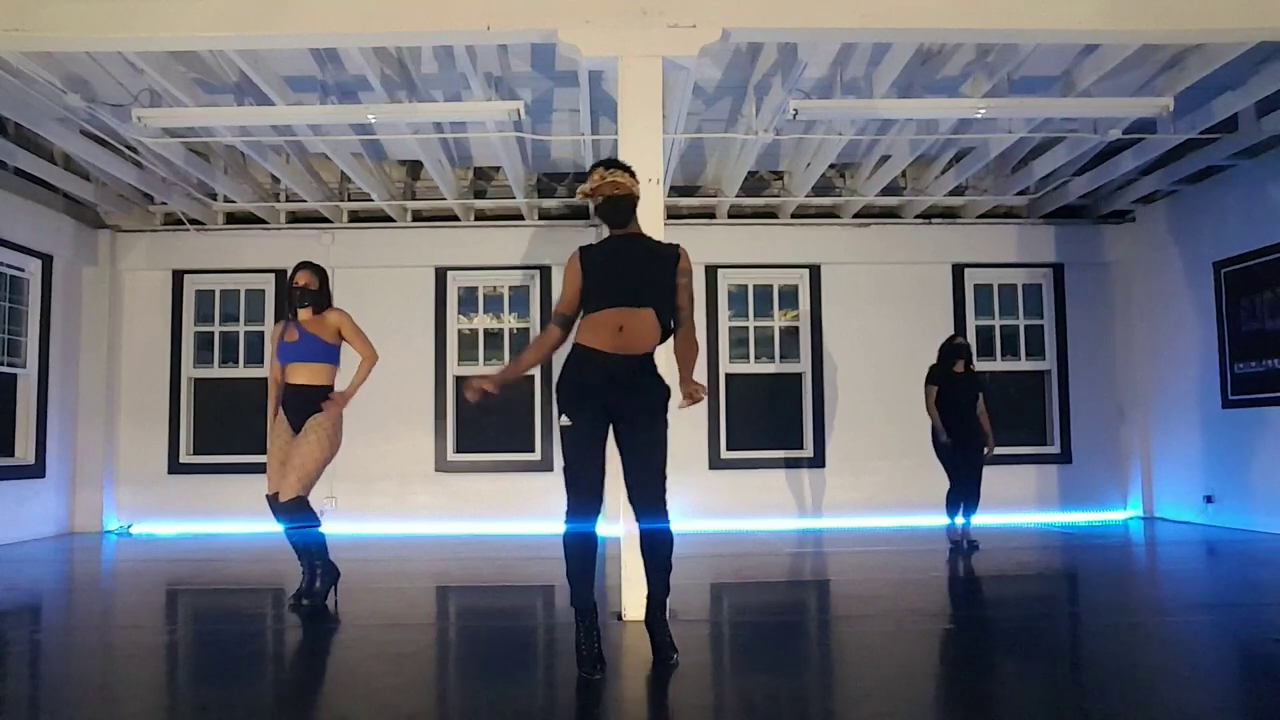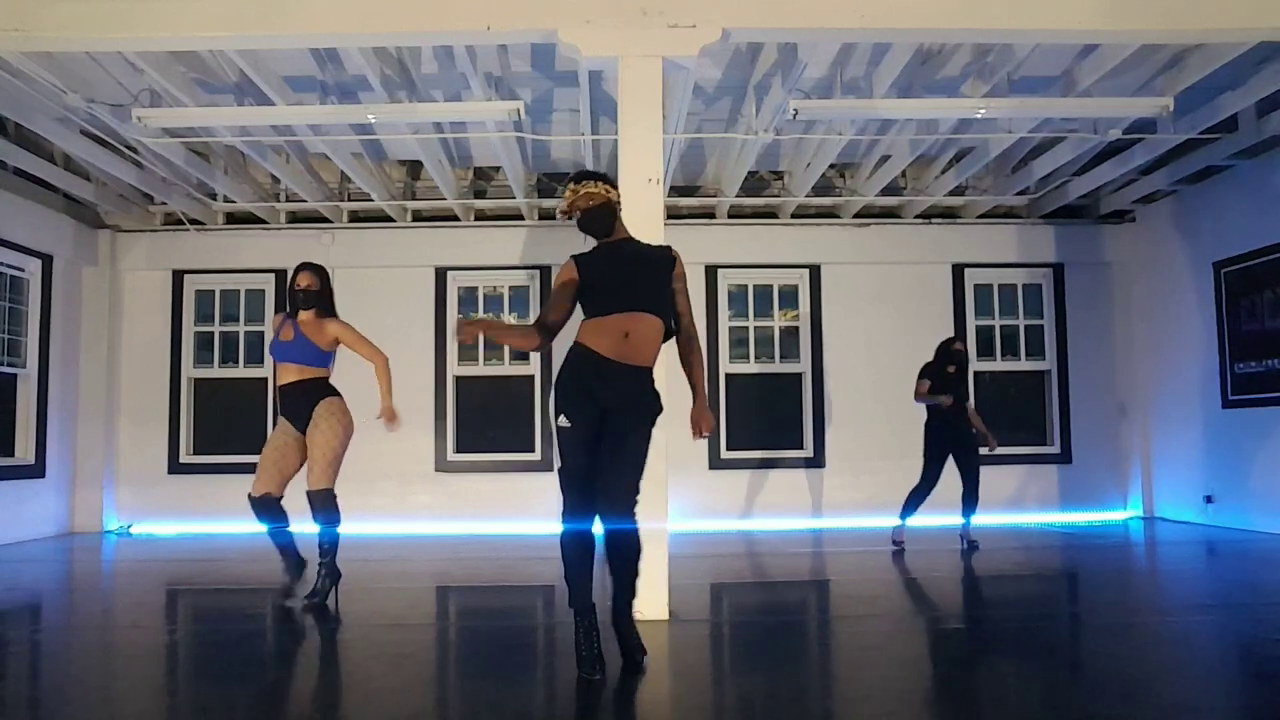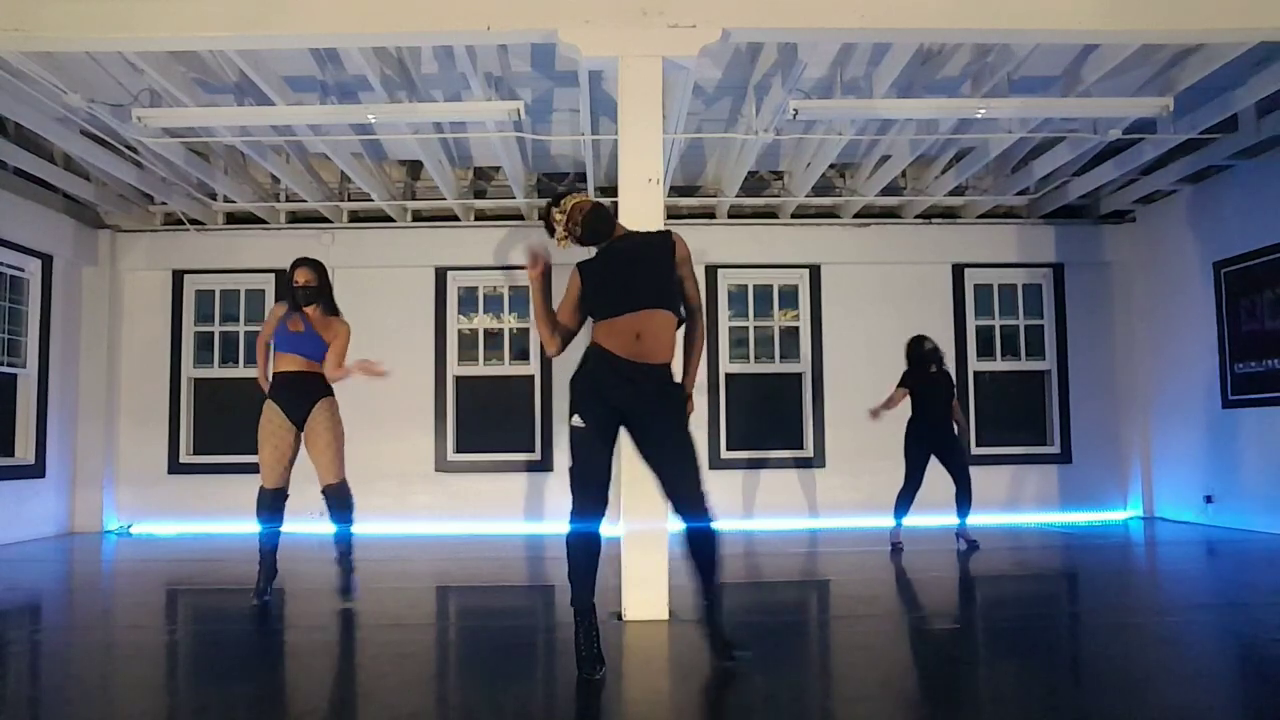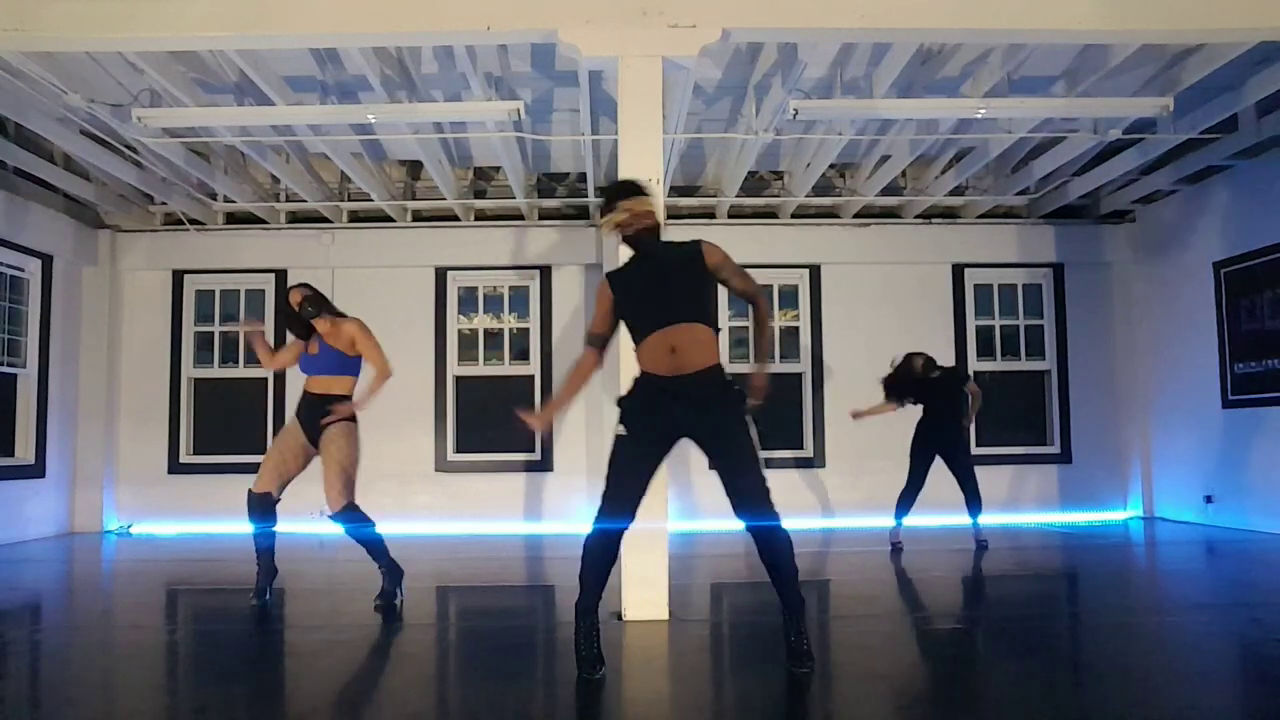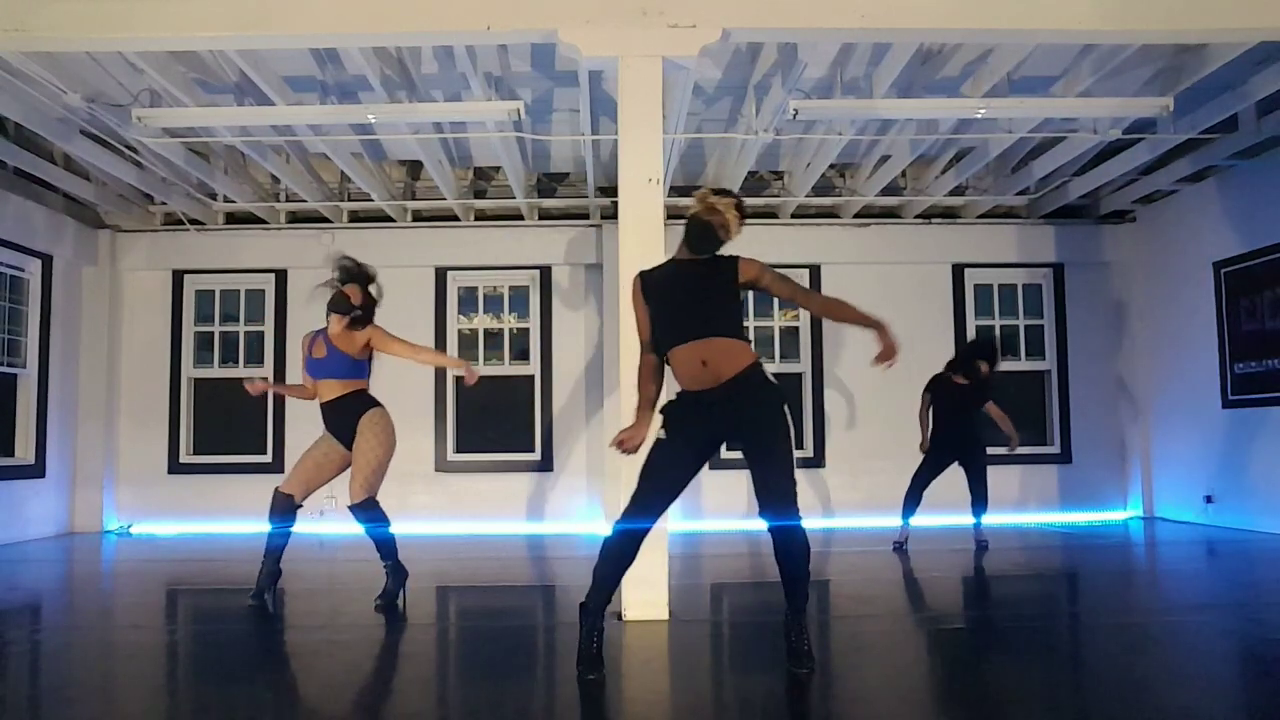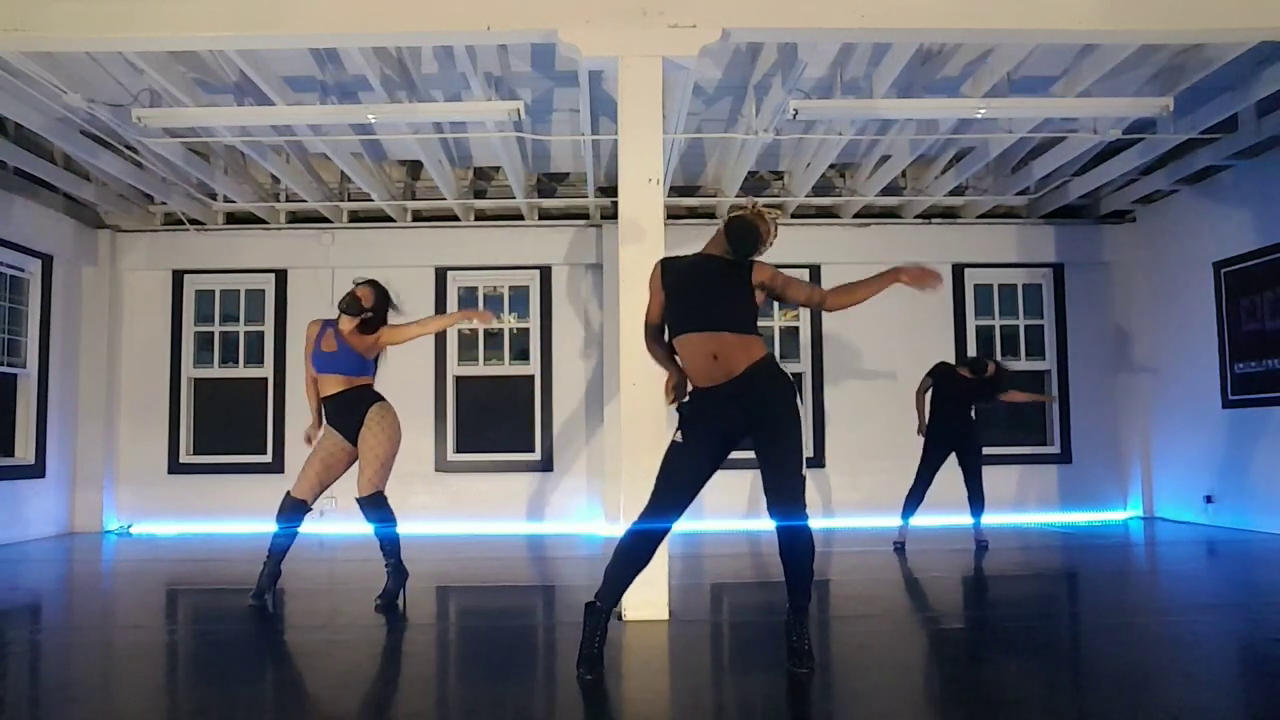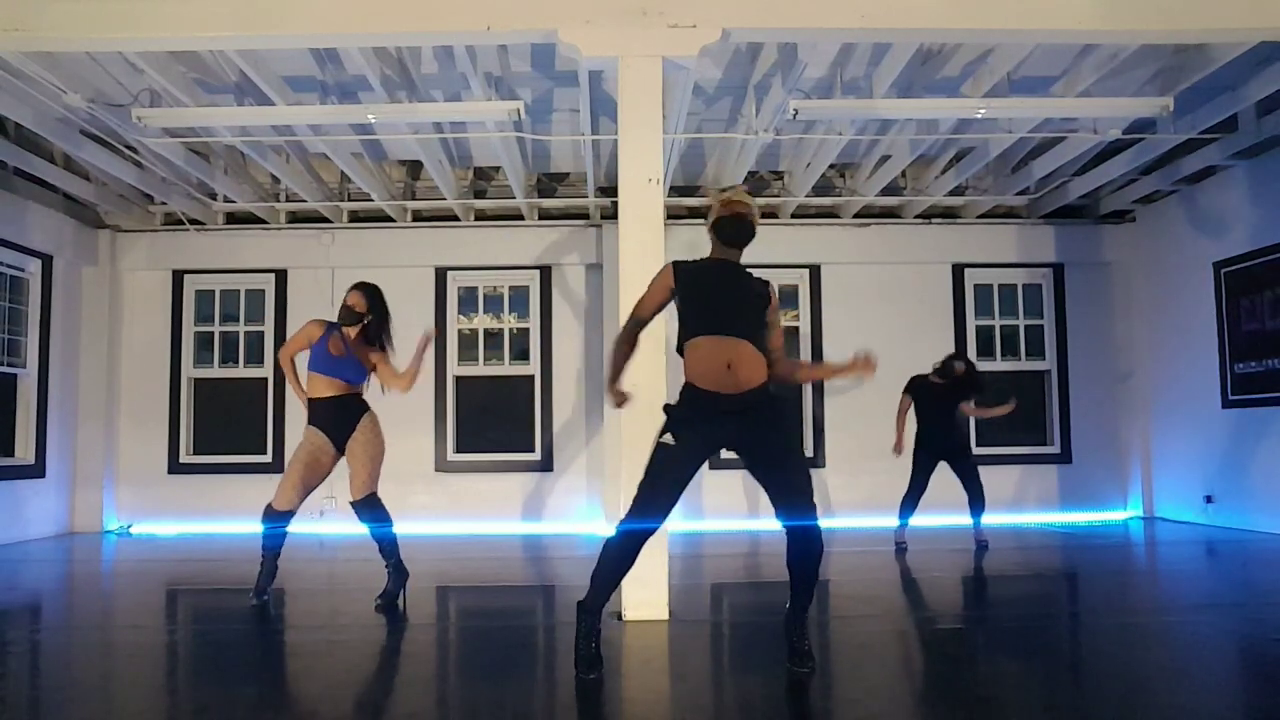
dt=0.3s
person 1, frame 1
left shoulder: (672, 257)
right shoulder: (584, 258)
left elbow: (685, 328)
right elbow: (555, 331)
left wrist: (686, 378)
right wrist: (500, 377)
left hip: (640, 384)
right hip: (583, 378)
left knee: (650, 505)
right knee: (582, 507)
left ankle: (657, 618)
right ankle: (585, 622)
person 1, frame 2
left shoulder: (666, 260)
right shoulder: (578, 267)
left elbow: (687, 333)
right elbow: (539, 337)
left wrist: (700, 399)
right wrist: (491, 329)
left hip: (634, 391)
right hip: (582, 380)
left knee: (617, 508)
right knee: (579, 507)
left ankle: (623, 617)
right ankle: (584, 621)
person 1, frame 3
left shoulder: (668, 245)
right shoulder: (586, 272)
left elbow: (696, 313)
right elbow: (554, 344)
left wrist: (689, 384)
right wrist: (537, 283)
left hip: (656, 390)
right hip: (599, 383)
left knee: (693, 507)
right knee: (587, 509)
left ankle: (713, 617)
right ankle: (584, 623)
person 1, frame 4
left shoulder: (699, 255)
right shoulder: (614, 283)
left elbow: (756, 299)
right elbow: (592, 354)
left wrist: (761, 365)
right wrist: (551, 409)
left hip: (711, 394)
right hip: (649, 400)
left knee: (757, 511)
right knee: (613, 516)
left ankle: (793, 617)
right ankle: (585, 622)
person 1, frame 5
left shoulder: (736, 269)
right shoulder: (647, 283)
left elbow: (810, 299)
right elbow: (650, 357)
left wrist: (876, 326)
right wrist: (643, 421)
left hip: (752, 397)
right hip: (692, 410)
left knee: (781, 515)
right knee: (637, 516)
left ankle: (797, 623)
right ankle: (592, 619)
person 1, frame 6
left shoulder: (754, 273)
right shoulder: (668, 271)
left elbow: (830, 300)
right elbow: (653, 334)
left wrist: (893, 276)
right wrist: (676, 371)
left hip: (768, 394)
right hip: (709, 405)
left knee: (790, 515)
right knee: (658, 515)
left ankle: (798, 624)
right ankle: (599, 615)
person 1, frame 7
left shoulder: (761, 291)
right shoulder: (678, 274)
left elbow: (781, 366)
right elbow: (633, 327)
left wrist: (842, 369)
right wrist: (614, 381)
left hip: (758, 412)
right hip: (696, 411)
left knee: (802, 522)
right knee: (642, 519)
left ankle: (797, 624)
right ankle: (590, 616)
person 2, frame 1
left shoulder: (335, 318)
right shoulder: (281, 329)
left elbow: (370, 354)
left wrist: (347, 394)
right wrist: (272, 416)
left hip: (321, 414)
right hip: (288, 414)
left knee: (290, 496)
right knee: (276, 498)
left ankle: (324, 570)
right ankle: (311, 571)
person 2, frame 2
left shoulder: (332, 327)
right shoulder: (280, 322)
left elbow: (377, 356)
left wrist: (387, 401)
left hip: (324, 407)
right hip: (289, 416)
left knee: (319, 491)
right knee: (261, 494)
left ankle: (327, 571)
right ankle: (292, 561)
person 2, frame 3
left shoulder: (338, 326)
right shoulder: (281, 312)
left elbow: (332, 371)
right elbow: (263, 341)
left wrist: (355, 368)
right wrist: (264, 379)
left hip: (318, 402)
right hip: (279, 403)
left knee: (333, 483)
right knee: (272, 488)
left ankle: (344, 562)
right ankle: (266, 570)
person 2, frame 4
left shoulder: (350, 328)
right shoulder: (304, 342)
left elbow: (382, 368)
right elbow: (271, 363)
left wrist: (357, 402)
right wrist: (256, 336)
left hip: (336, 424)
right hip: (302, 423)
left knee: (340, 506)
right knee: (260, 493)
left ankle: (390, 572)
right ankle: (265, 573)
person 2, frame 5
left shoulder: (364, 334)
right shoulder: (310, 340)
left elbow: (412, 351)
left wrist: (456, 363)
right wrist: (272, 387)
left hip: (368, 420)
right hip: (335, 432)
left knee: (360, 499)
right knee: (286, 494)
left ankle: (394, 572)
right ankle: (268, 572)
person 2, frame 6
left shoulder: (376, 338)
right shoulder: (317, 330)
left elbow: (427, 325)
right elbow: (312, 378)
left wrist: (467, 314)
right wrist: (315, 419)
left hip: (373, 415)
right hip: (337, 427)
left knee: (369, 494)
right knee: (299, 495)
left ankle: (396, 572)
right ankle: (269, 572)
person 2, frame 7
left shoulder: (373, 353)
right shoulder: (318, 329)
left elbow: (403, 385)
right elbow: (285, 355)
left wrist: (423, 346)
right wrist: (303, 396)
left hip: (359, 423)
right hip: (320, 427)
left knee: (363, 498)
right knee: (283, 502)
left ankle: (396, 572)
right ankle: (266, 573)
person 3, frame 1
left shoulder: (973, 377)
right shoulder: (938, 372)
left elbow: (981, 410)
right elbow: (930, 403)
left wrist: (989, 436)
right wrist: (939, 430)
left hip: (972, 436)
right hip: (948, 436)
left knee: (973, 484)
right knee: (959, 482)
left ankle: (965, 529)
right ankle: (952, 525)
person 3, frame 2
left shoulder: (961, 379)
right shoulder: (931, 370)
right elbow: (919, 395)
left wrist: (986, 434)
right wrist: (938, 399)
left hip: (964, 435)
right hip: (939, 433)
left knee: (972, 483)
right knee: (928, 482)
left ankle: (965, 529)
right ankle: (900, 526)
person 3, frame 3
left shoulder: (944, 375)
right shoulder: (912, 375)
left elbow: (953, 404)
right elbow: (895, 397)
left wrist: (962, 427)
right wrist: (880, 408)
left hip: (945, 435)
right hip: (919, 435)
left knee: (964, 480)
right knee: (912, 484)
left ankle: (962, 528)
right ankle: (896, 529)
person 3, frame 4
left shoulder: (955, 374)
right shoulder: (919, 386)
left elbow: (976, 393)
right elbow: (893, 403)
left wrist: (969, 418)
right wrist: (865, 413)
left hip: (953, 438)
right hip: (926, 438)
left knee: (970, 485)
right knee: (913, 486)
left ankle: (976, 527)
right ankle: (896, 528)
person 3, frame 5
left shoulder: (977, 390)
right shoulder: (939, 382)
left elbow: (997, 414)
right elbow: (924, 408)
left wrist: (1013, 436)
right wrist: (925, 438)
left hip: (971, 446)
right hip: (941, 445)
left knee: (979, 490)
right knee: (917, 484)
left ankle: (978, 528)
right ankle: (905, 527)
person 3, frame 6
left shoulder: (980, 386)
right shoulder: (942, 370)
left elbow: (1009, 395)
right elbow: (920, 391)
left wrist: (1040, 397)
right wrist: (921, 421)
left hip: (967, 438)
right hip: (937, 436)
left knee: (974, 485)
right knee: (921, 482)
left ankle: (977, 528)
right ankle: (904, 526)
person 3, frame 7
left shoulder: (954, 390)
right shoulder: (917, 383)
left elbow: (973, 411)
right elbow: (902, 410)
left wrist: (1005, 408)
right wrist: (899, 438)
left hip: (955, 444)
right hip: (926, 445)
left knee: (975, 488)
right knee: (916, 489)
left ankle: (977, 528)
right ankle: (901, 529)
